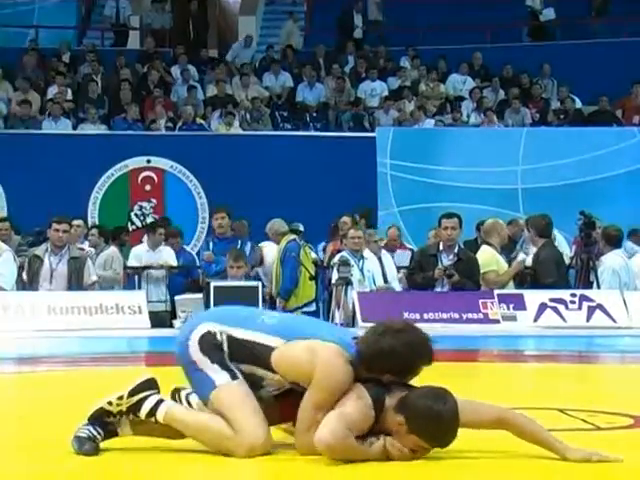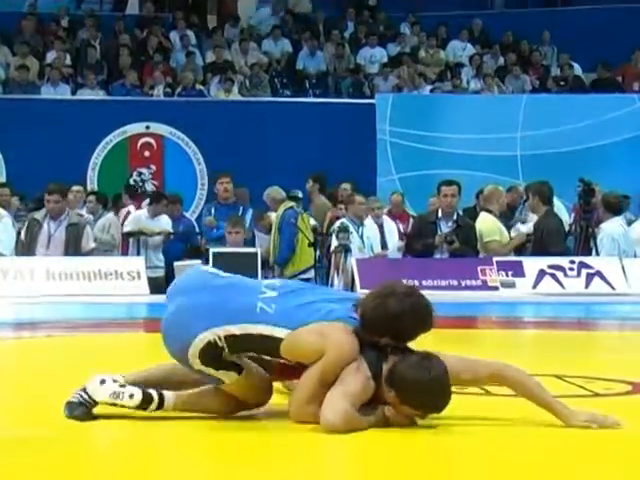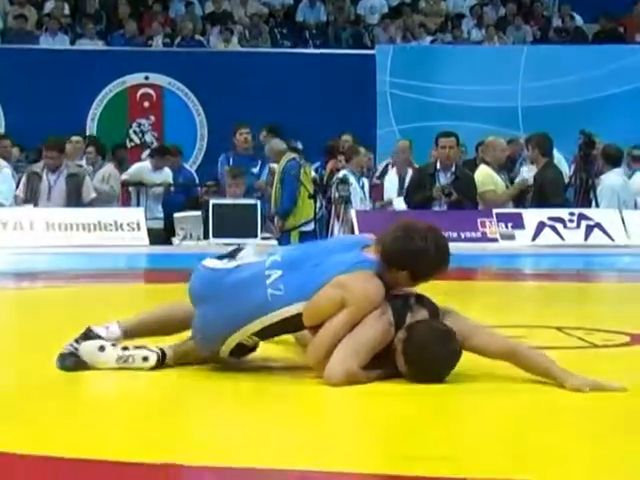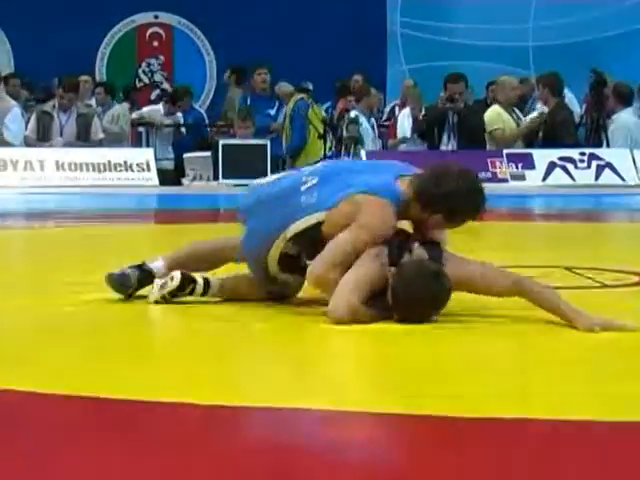
dt=0.5s
person 1, frame 1
left shoulder: (413, 402)
right shoulder: (361, 404)
left elbow: (504, 413)
right elbow: (326, 441)
left wrist: (566, 450)
right wrist: (382, 449)
right hip: (280, 383)
left ankle: (169, 401)
person 1, frame 2
left shoulder: (427, 365)
right shoulder: (362, 375)
left elbow: (504, 371)
right elbow: (334, 419)
left wrist: (566, 413)
right wrist: (382, 416)
person 1, frame 3
left shoulder: (446, 324)
right shoulder: (379, 322)
left elbow: (510, 346)
right elbow: (334, 374)
left wrist: (568, 378)
right wrist: (385, 370)
person 1, frame 4
left shoulder: (449, 270)
right shoulder: (377, 261)
left elbow: (521, 282)
right elbow: (340, 313)
left wrist: (577, 317)
right wrist: (382, 312)
person 2, frame 1
left shoulder: (357, 344)
right shoulder: (336, 368)
right elbow: (307, 441)
left hip: (213, 328)
right hip: (205, 340)
right knee: (253, 443)
left ankle: (114, 418)
right ankle: (149, 404)
person 2, frame 2
left shoulder: (350, 299)
right shoulder: (344, 344)
right elbow: (301, 410)
left hip: (194, 286)
right hip: (196, 332)
right knee: (256, 394)
left ankle: (112, 386)
right ankle: (150, 399)
person 2, frame 3
left shoulder: (364, 241)
right shoulder: (368, 292)
right elbow: (317, 361)
right wrist: (383, 369)
left hip: (212, 273)
right hip: (223, 325)
left knee: (193, 312)
left ankle: (102, 334)
right ankle: (157, 358)
person 2, frame 4
left shoulder: (415, 176)
right shoulder: (380, 217)
right elbow: (322, 272)
left hip: (271, 190)
right hip: (272, 233)
left knee: (239, 251)
right knee: (271, 287)
left ankle: (150, 269)
right ankle: (160, 278)
